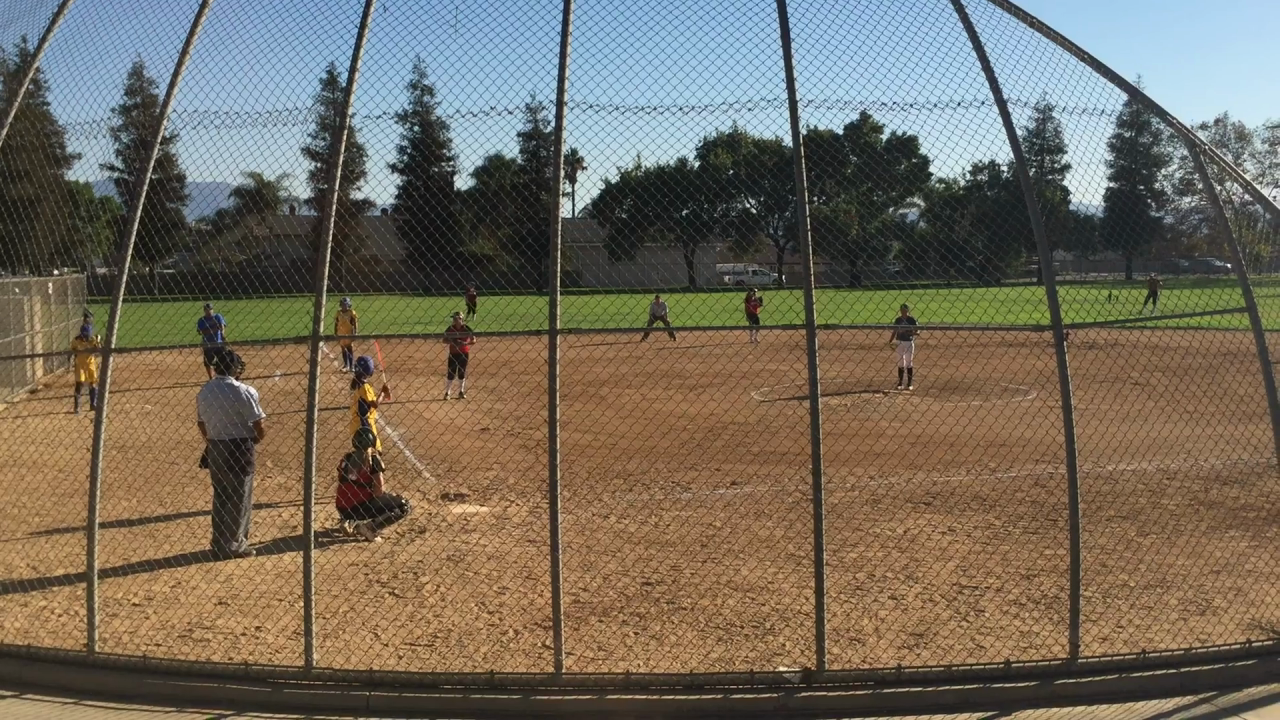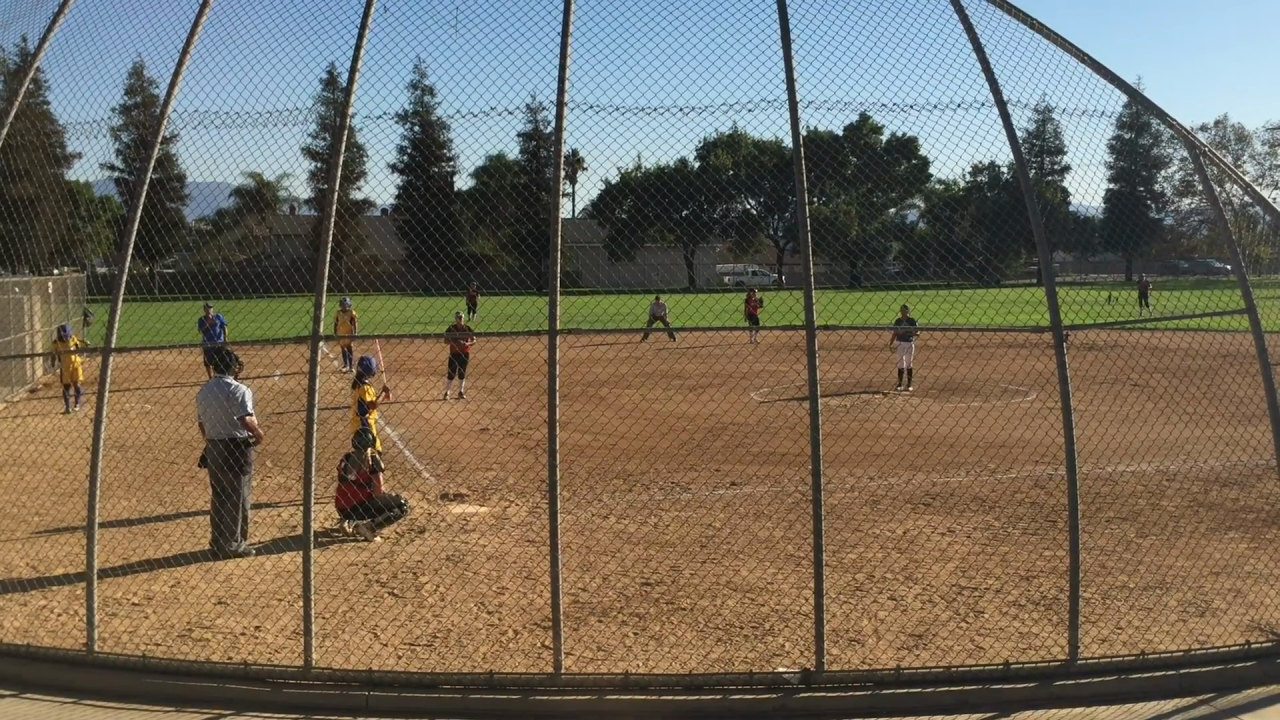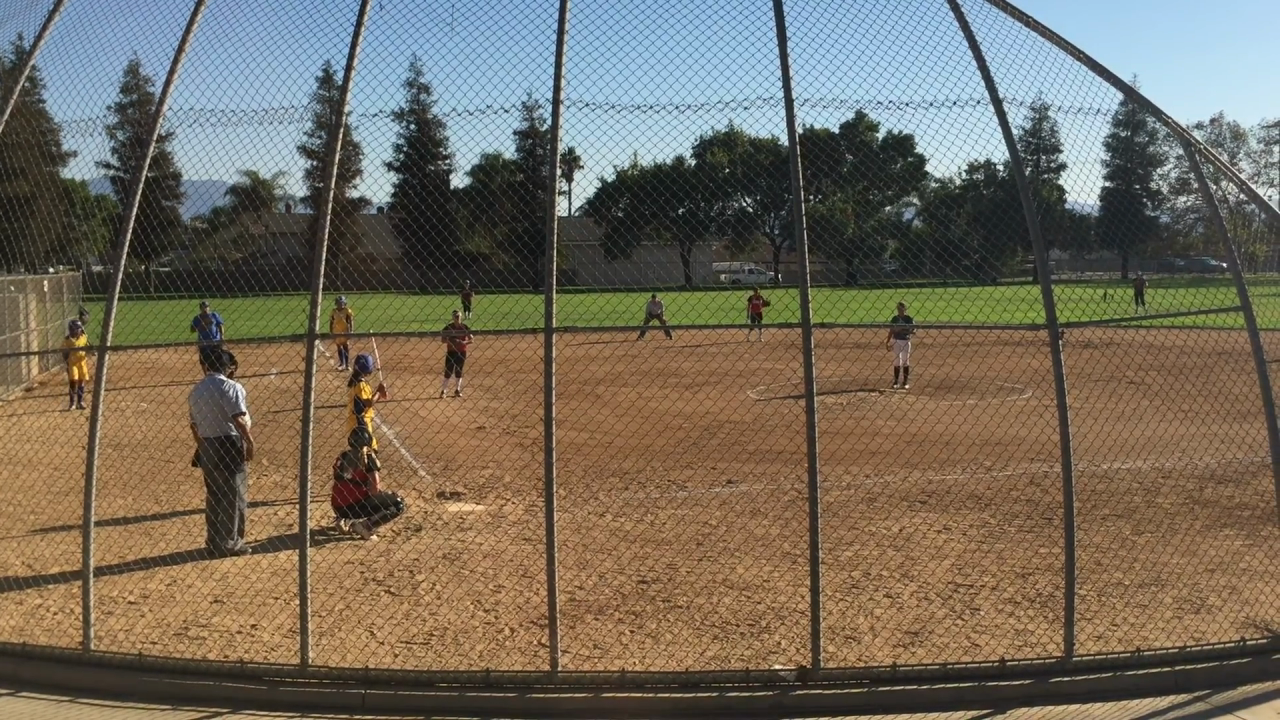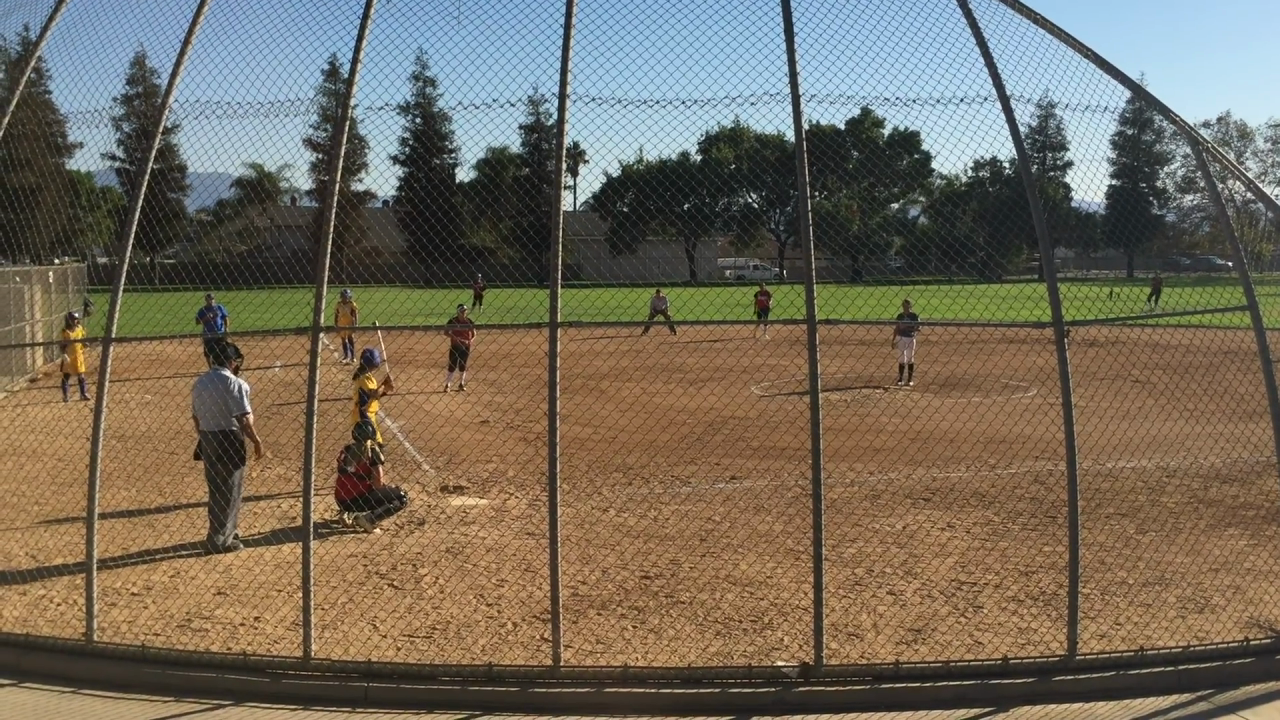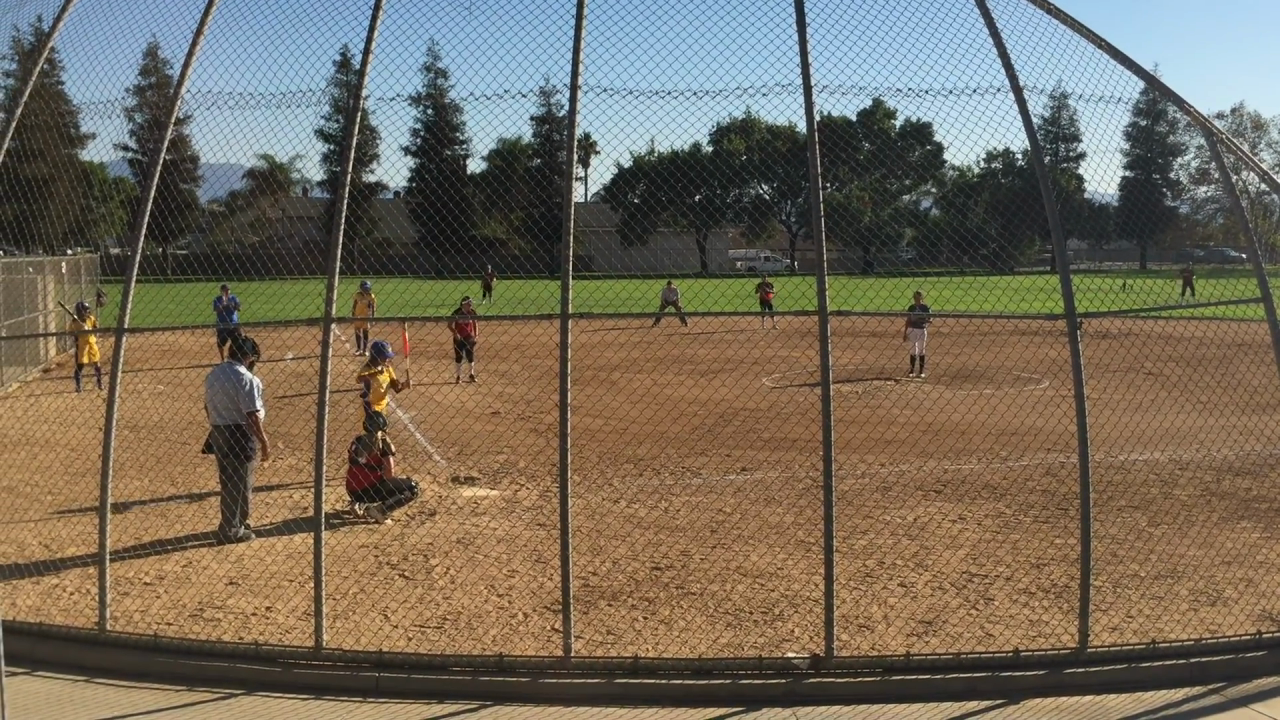
dt=1s
person 1, frame 1
left shoulder: (204, 391)
right shoulder: (243, 391)
left elbow: (201, 423)
right elbow: (258, 424)
right wrist: (257, 438)
left hip: (215, 448)
right hip: (239, 448)
left knee: (220, 496)
right knee: (239, 497)
left ankle: (219, 542)
right ankle: (232, 544)
person 1, frame 2
left shoulder: (204, 391)
right shoulder: (237, 390)
left elbow: (202, 423)
right elbow: (246, 420)
right wrist: (259, 434)
left hip: (213, 448)
right hip: (236, 447)
left knee: (219, 496)
right knee: (237, 497)
left ankle: (218, 541)
right ankle: (232, 544)
person 1, frame 3
left shoulder: (196, 390)
right shoulder: (231, 387)
left elbow: (194, 425)
right elbow: (238, 420)
right wrist: (250, 443)
left hip: (207, 447)
right hip: (229, 445)
left knee: (214, 495)
right knee: (234, 496)
left ankle: (214, 540)
right ankle: (229, 543)
person 1, frame 4
left shoulder: (200, 383)
right shoulder: (234, 383)
left elbow: (196, 416)
right elbow: (242, 418)
right wrist: (256, 441)
left hip: (207, 440)
right hip: (229, 440)
left knee: (216, 490)
right knee: (230, 492)
left ankle: (218, 533)
right ankle: (221, 539)
person 1, frame 5
left shoulder: (213, 374)
right shoulder: (246, 379)
left elbow: (208, 407)
right elbow: (252, 415)
right wrist: (264, 441)
left hip: (218, 434)
right hip: (239, 434)
left knee: (228, 482)
right knee: (240, 483)
left ankle: (230, 524)
right ankle: (233, 530)
